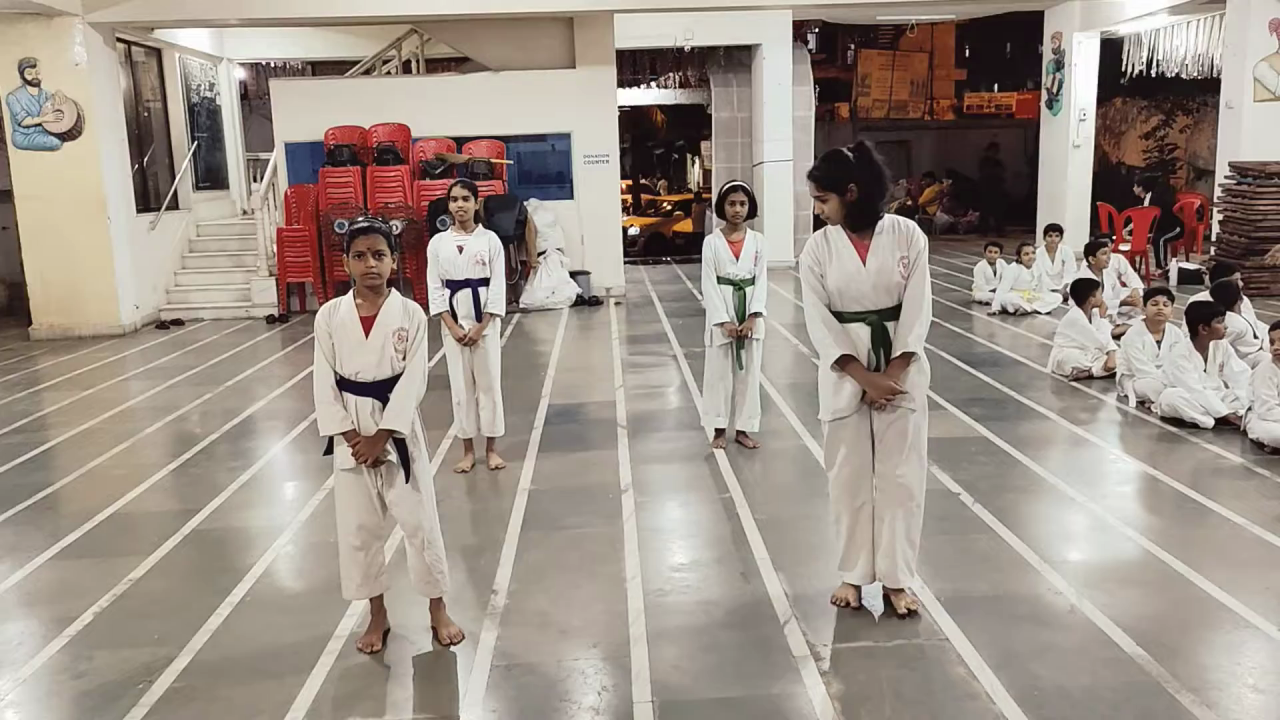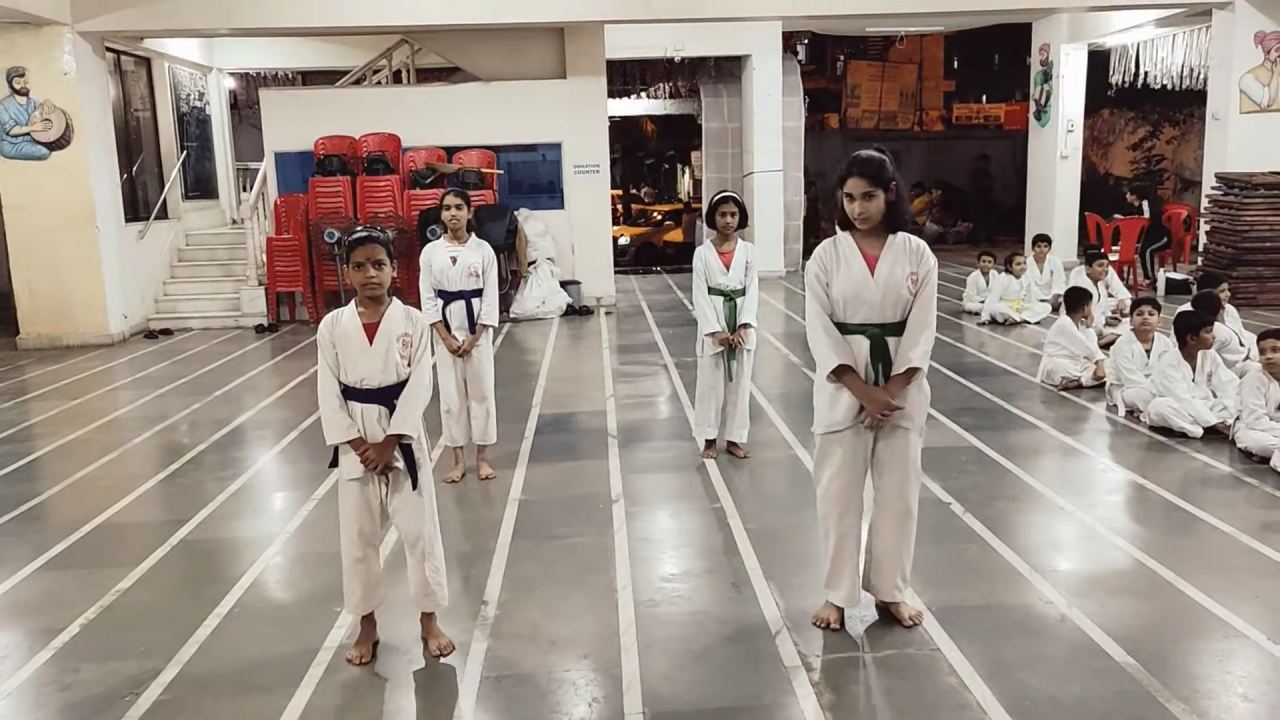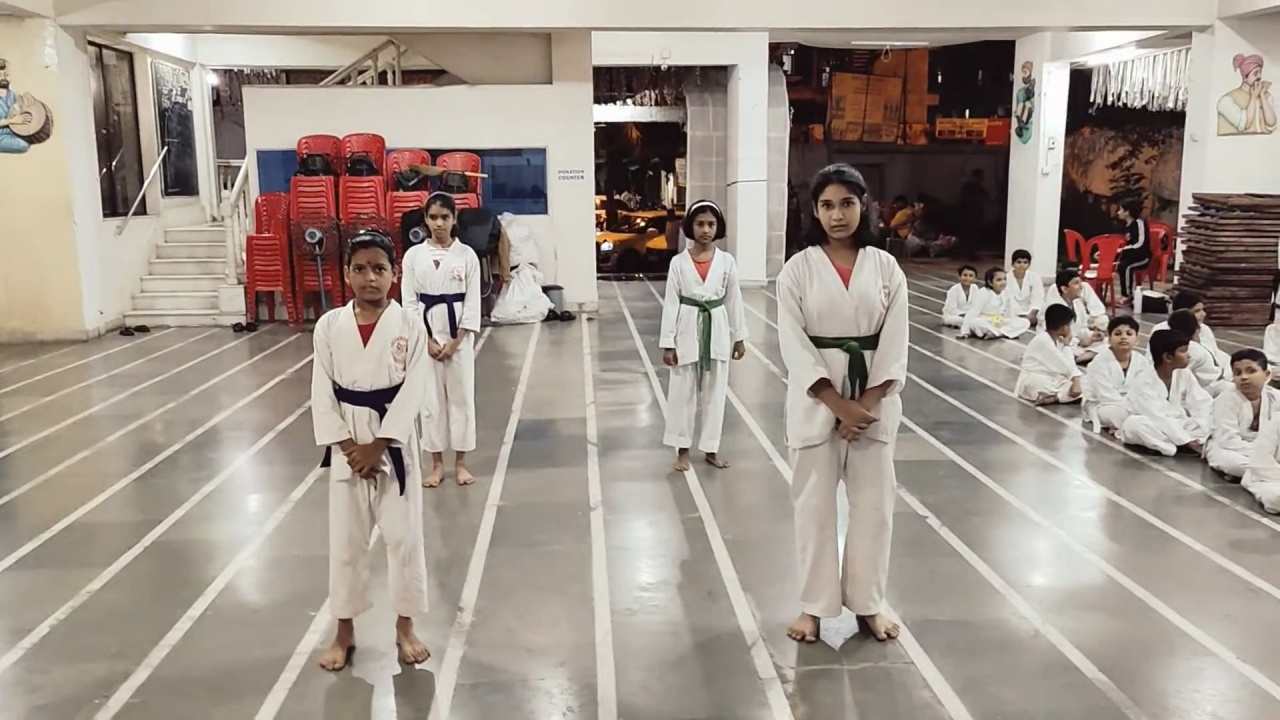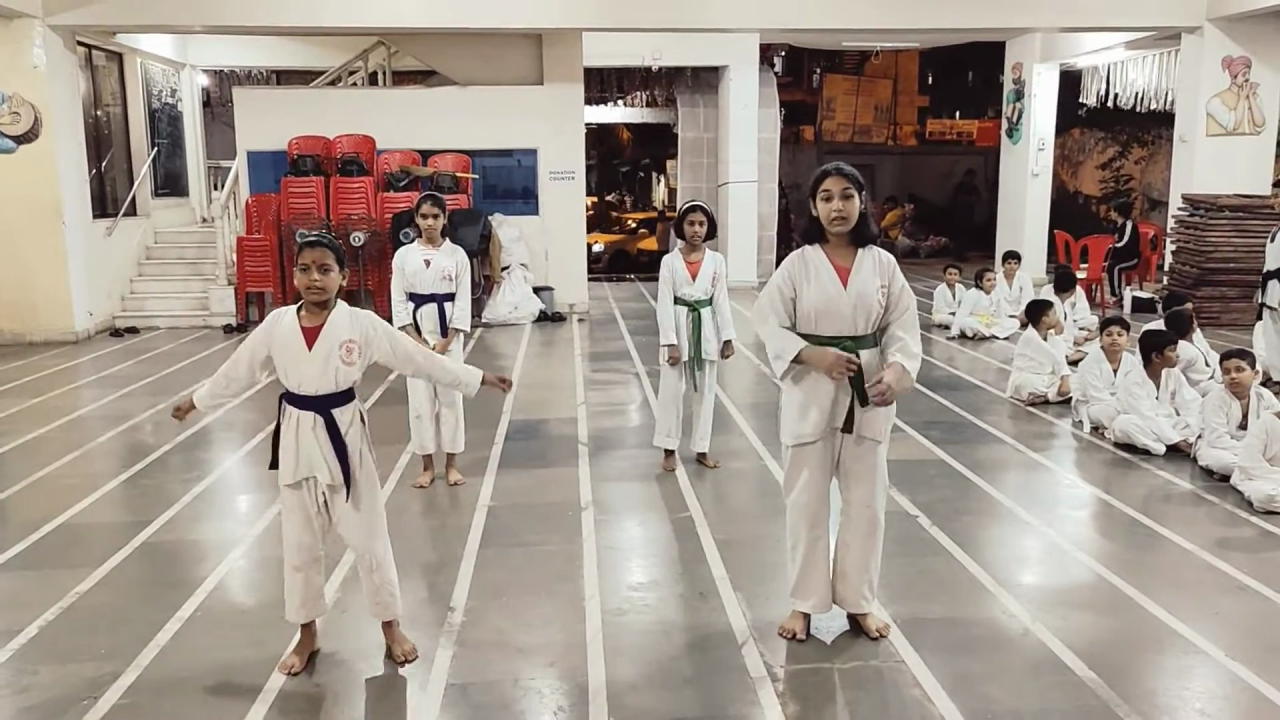
dt=0.7s
person 1, frame 1
left shoulder: (906, 235)
right shoulder: (818, 248)
left elbow: (917, 309)
right elbow: (819, 321)
left wrist: (891, 375)
right wrist: (865, 378)
left hip: (901, 369)
right hip: (844, 373)
left knee: (902, 475)
right knee: (848, 476)
left ankle: (896, 577)
right ankle: (854, 573)
person 1, frame 2
left shoulder: (916, 253)
right shoulder: (827, 255)
left elbow: (921, 329)
right elbow: (819, 330)
left wrist: (890, 391)
right wrist: (863, 391)
left hip: (901, 387)
right hip: (842, 387)
left knee: (898, 491)
right knee: (837, 491)
left ankle: (890, 590)
right ankle: (837, 594)
person 1, frame 3
left shoulder: (885, 267)
right shoulder: (798, 269)
left elbow: (894, 341)
right elbow: (794, 344)
left wrist: (867, 402)
right wrist: (838, 404)
left hip: (874, 398)
right hip: (816, 398)
left knee: (874, 502)
right knee: (814, 502)
left ankle: (867, 603)
right ankle: (814, 604)
person 1, frame 4
left shoulder: (883, 264)
right shoulder: (797, 264)
left elbow: (903, 329)
right elbow: (768, 324)
left wrist: (895, 374)
right wrist: (815, 355)
left hip: (869, 394)
right hip: (811, 392)
left knee: (866, 500)
right knee: (806, 500)
left ankle: (858, 601)
right ankle: (804, 602)
person 2, frame 1
left shoulder: (410, 314)
right shoulder: (330, 316)
left elbow: (413, 381)
right elbow: (325, 382)
left wrist: (381, 436)
right wrist: (350, 436)
left hip: (398, 432)
right hip: (350, 437)
left knee: (420, 523)
right knee: (357, 530)
left ankle: (437, 608)
right ankle: (378, 615)
person 2, frame 2
left shoulder: (413, 322)
right shoulder: (332, 326)
left elbow: (419, 388)
right elbow: (329, 393)
left wrist: (390, 443)
right wrist: (358, 444)
left hip: (404, 440)
right hip: (354, 444)
left knee: (420, 532)
right knee: (357, 539)
left ankle: (429, 620)
right ankle: (367, 626)
person 2, frame 3
left shoulder: (409, 325)
right shoulder: (329, 326)
left elbow: (411, 392)
right elbow: (322, 393)
left wrist: (377, 446)
right wrist: (348, 446)
left hip: (394, 442)
right hip: (346, 443)
left knee: (404, 536)
right knee: (346, 540)
left ankle: (405, 626)
right ankle: (344, 630)
person 2, frame 4
left shoulder: (361, 324)
right shoulder: (276, 324)
left elbow: (418, 357)
right elbow: (240, 368)
left wrist: (476, 376)
right wrist: (196, 400)
left hip: (344, 437)
right hip: (297, 442)
left knee: (368, 539)
right knee: (299, 546)
left ankle: (390, 626)
right ankle: (307, 635)
person 3, frame 1
left shoulder: (490, 239)
right shoulder: (438, 243)
left elbow: (497, 286)
right elbow: (435, 289)
left wrist: (480, 326)
right wrist: (453, 327)
left hip: (484, 320)
right hip: (452, 323)
left knee: (488, 383)
right knee: (461, 385)
left ankle: (491, 448)
right ankle: (468, 450)
person 3, frame 2
left shoulder: (483, 250)
right shoulder: (430, 252)
left elbow: (490, 296)
right elbow: (428, 298)
left wrist: (474, 338)
right wrist: (447, 338)
left hip: (478, 330)
right hip: (446, 333)
left knee: (482, 391)
right knee: (451, 394)
left ankle: (482, 456)
right ankle: (458, 459)
person 3, frame 3
left shoulder: (466, 255)
right shoulder: (414, 256)
left elbow: (472, 302)
right elbow: (409, 302)
left wrist: (455, 342)
right wrist: (428, 342)
left hip: (458, 336)
right hip: (425, 337)
left knee: (461, 396)
right knee: (431, 398)
left ankle: (460, 462)
right ankle: (437, 463)
person 3, frame 4
left shoulder: (456, 254)
right shoulder: (403, 255)
left elbow: (463, 301)
right elbow: (398, 301)
left wrist: (447, 341)
right wrist: (416, 341)
left hip: (448, 334)
right hip: (415, 335)
left knee: (451, 398)
right knee: (420, 399)
left ankle: (451, 464)
right ankle: (427, 465)
person 4, frame 1
left shoulder: (757, 240)
right shoulder: (712, 242)
left elbow: (761, 280)
right elbow: (709, 284)
left wrist: (753, 317)
right wrist: (724, 321)
left hip: (750, 315)
right hip: (721, 316)
left knee: (749, 373)
right knee: (719, 373)
left ankle: (743, 428)
right ankle: (719, 429)
person 4, frame 2
left shoulder: (748, 251)
right shoulder: (702, 253)
left elbow: (752, 290)
right elbow: (700, 295)
left wrist: (744, 326)
right wrist: (716, 330)
left hip: (741, 326)
right hip: (712, 326)
left knee: (740, 384)
right knee: (710, 383)
left ankle: (734, 439)
right ankle: (710, 439)
person 4, frame 3
left shoulder: (727, 261)
right shoulder: (679, 262)
left elbow: (734, 301)
right elbow: (671, 303)
left wrist: (739, 337)
right wrist: (668, 343)
left hip: (717, 332)
right hip: (687, 332)
left knee: (714, 393)
right knee: (682, 393)
left ankle: (711, 449)
right ankle: (683, 449)
person 4, frame 4
left shoulder: (716, 261)
right shoulder: (670, 261)
left elbow: (721, 300)
right elbow: (665, 302)
left wrist: (727, 337)
right wrist: (670, 342)
left hip: (706, 331)
right hip: (678, 330)
left knee: (705, 392)
right knee: (671, 392)
left ankle: (701, 449)
right ankle: (669, 449)
